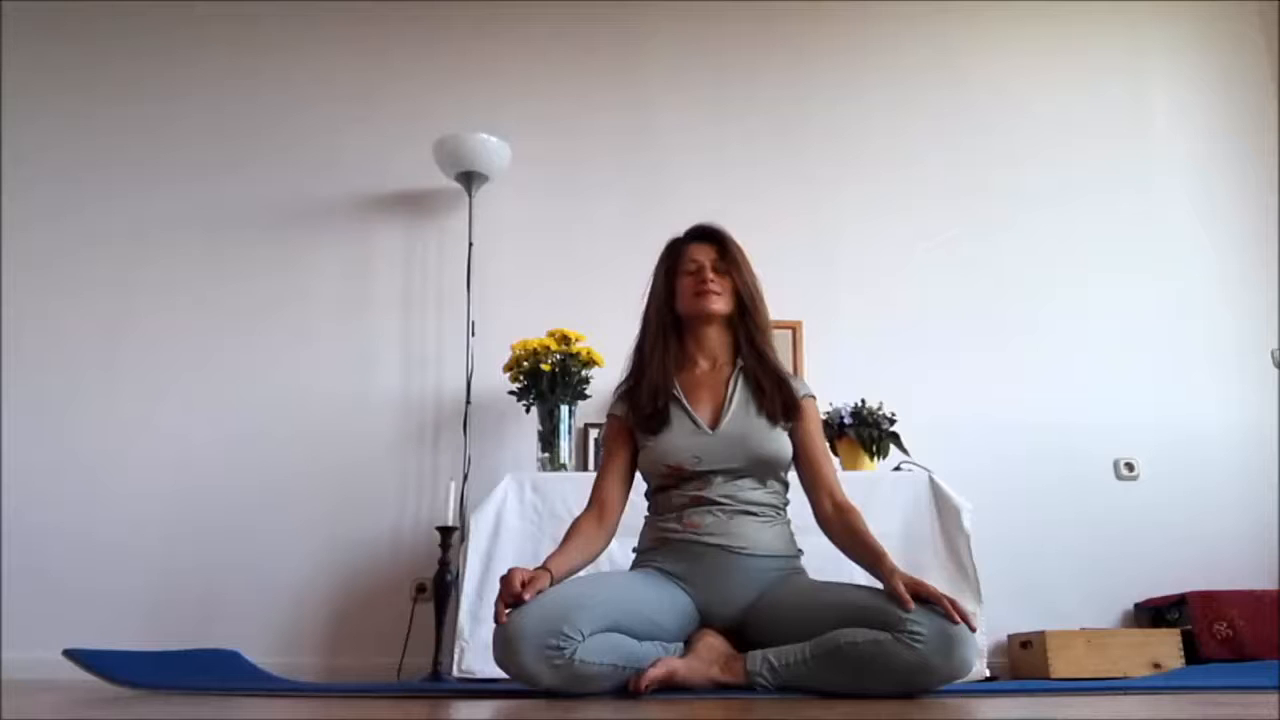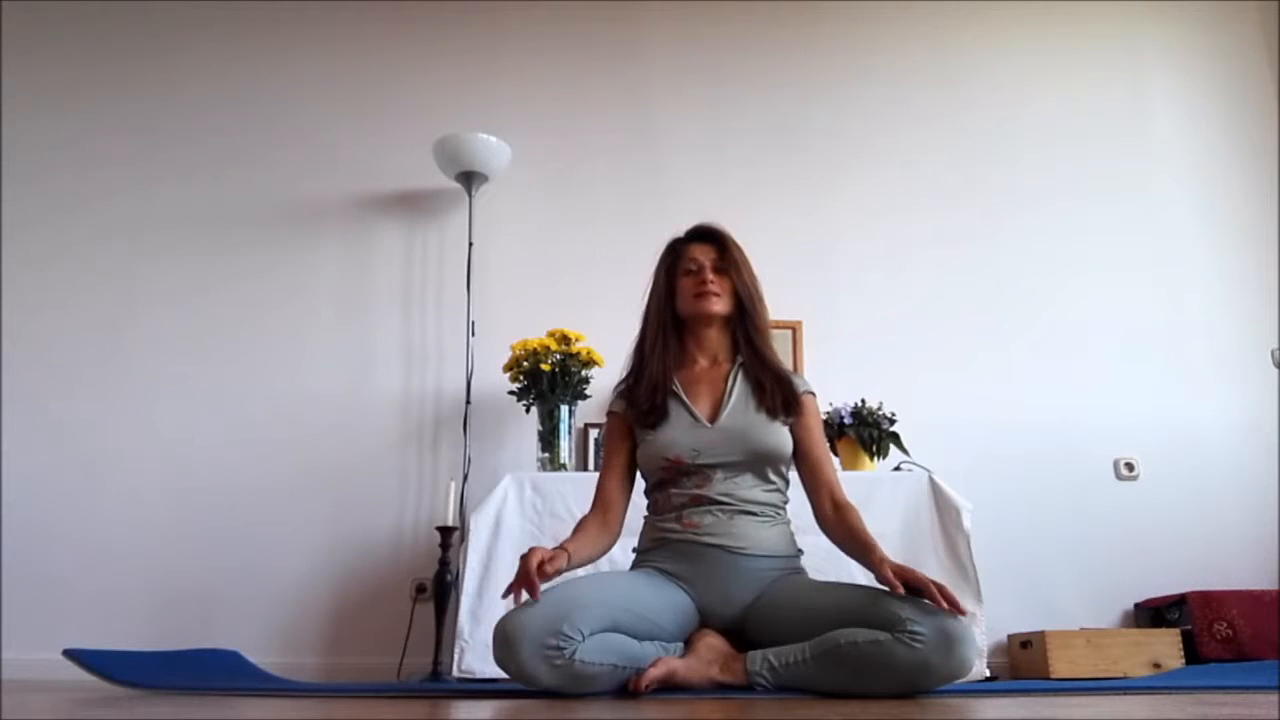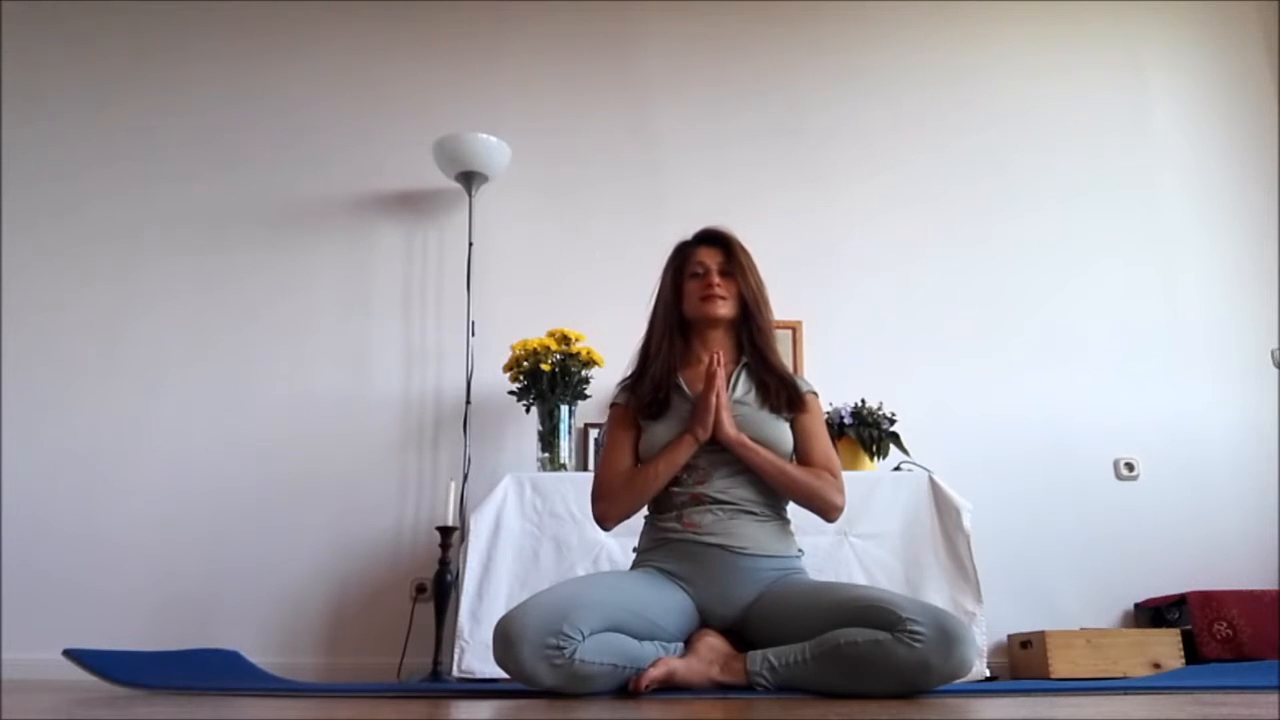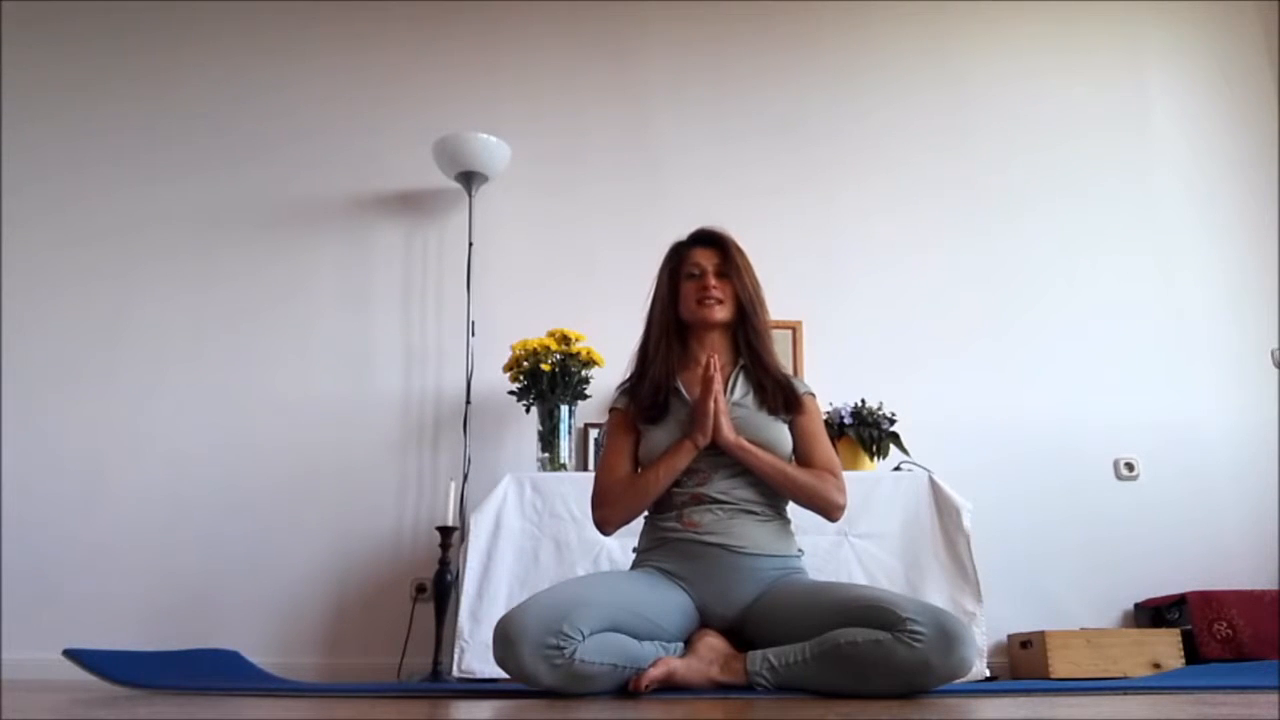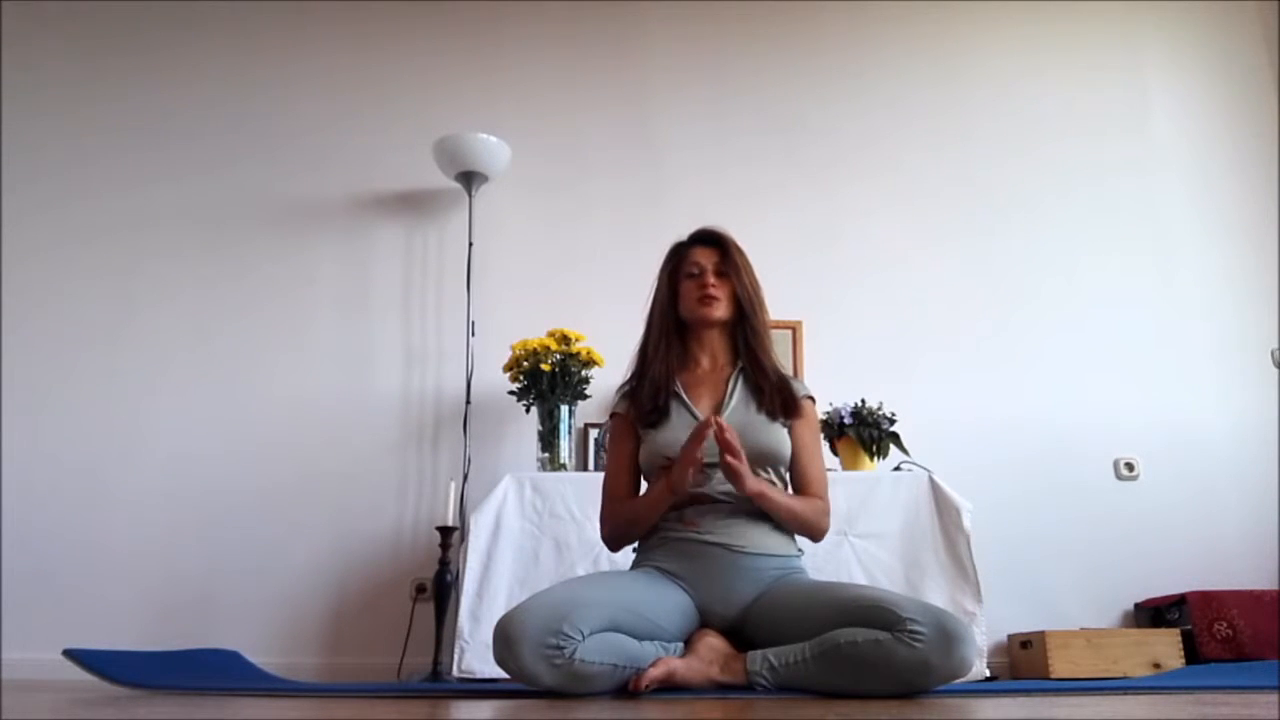
dt=0.7s
person 1, frame 1
left shoulder: (785, 391)
right shoulder: (636, 400)
left elbow: (832, 505)
right elbow: (602, 514)
left wrist: (889, 570)
right wrist: (547, 572)
left hip: (771, 580)
right hip: (667, 578)
left knee: (946, 644)
right knee: (524, 638)
left ankle: (732, 665)
right ankle: (706, 655)
person 1, frame 2
left shoulder: (786, 388)
right shoulder: (635, 398)
left elbow: (830, 502)
right elbow: (606, 515)
left wrist: (879, 561)
right wrist: (559, 556)
left hip: (771, 579)
right hip: (667, 577)
left knee: (944, 644)
right knee: (524, 640)
left ankle: (729, 665)
right ankle: (719, 658)
person 1, frame 3
left shoulder: (789, 390)
right shoulder: (639, 394)
left elbow: (831, 500)
right elbow: (607, 510)
left wrist: (733, 435)
right wrist: (693, 434)
left hip: (770, 578)
right hip: (667, 577)
left knee: (945, 644)
right knee: (522, 640)
left ankle: (732, 665)
right ankle: (711, 660)
person 1, frame 4
left shoulder: (786, 391)
right shoulder: (637, 397)
left elbow: (832, 500)
right elbow: (608, 514)
left wrist: (733, 439)
right wrist: (692, 440)
left hip: (770, 578)
right hip: (667, 576)
left knee: (944, 643)
right knee: (523, 638)
left ankle: (729, 665)
right ankle: (711, 656)
person 1, frame 5
left shoulder: (786, 393)
right shoulder: (638, 400)
left elbow: (817, 518)
right elbow: (614, 530)
left wrist: (751, 483)
right wrist: (675, 480)
left hip: (771, 579)
right hip: (667, 578)
left knee: (944, 644)
right knee: (522, 640)
left ankle: (729, 665)
right ankle: (708, 657)
